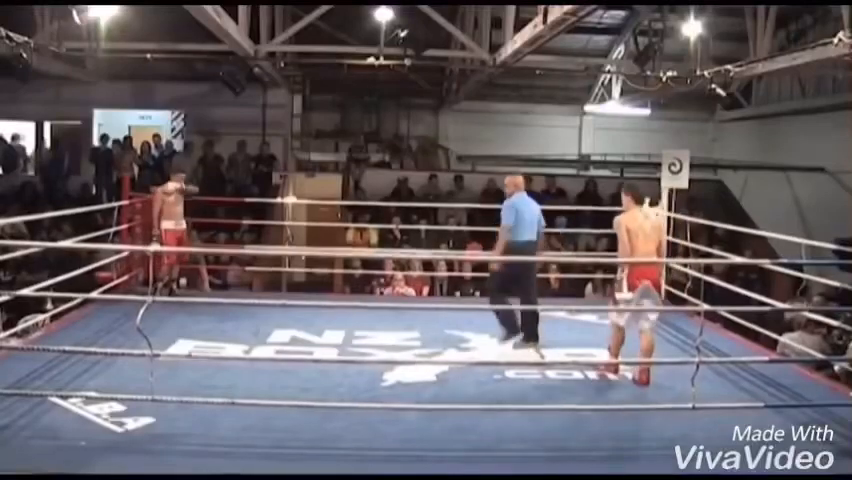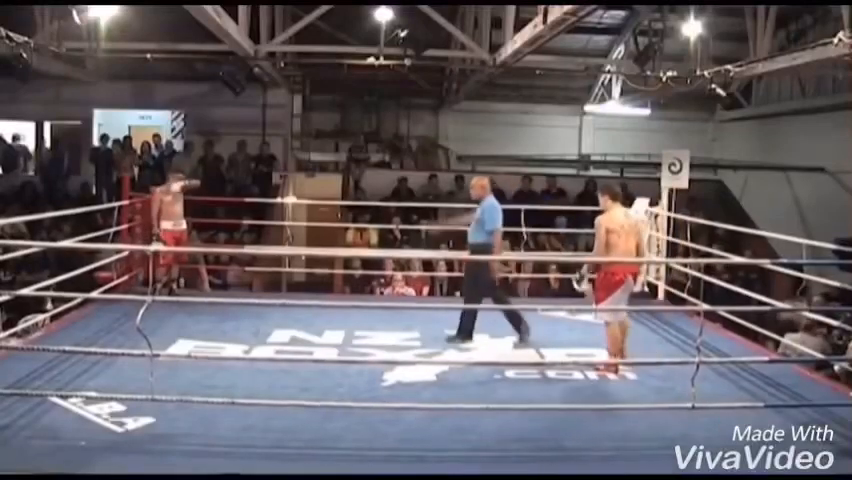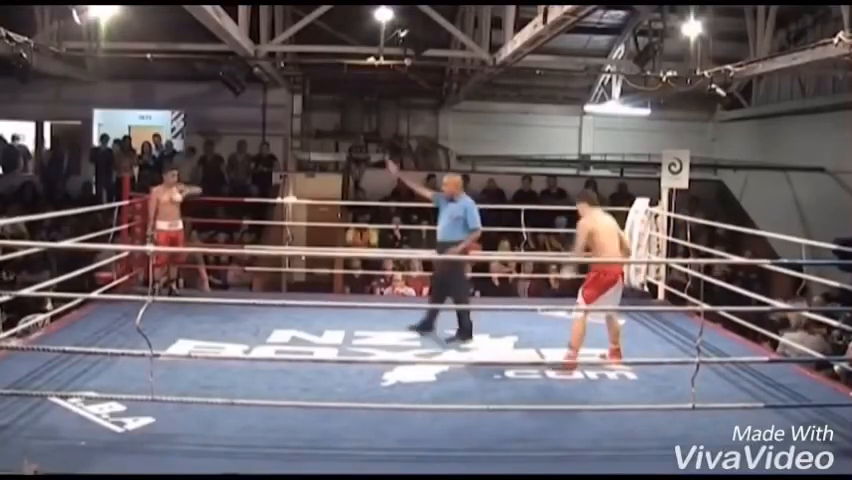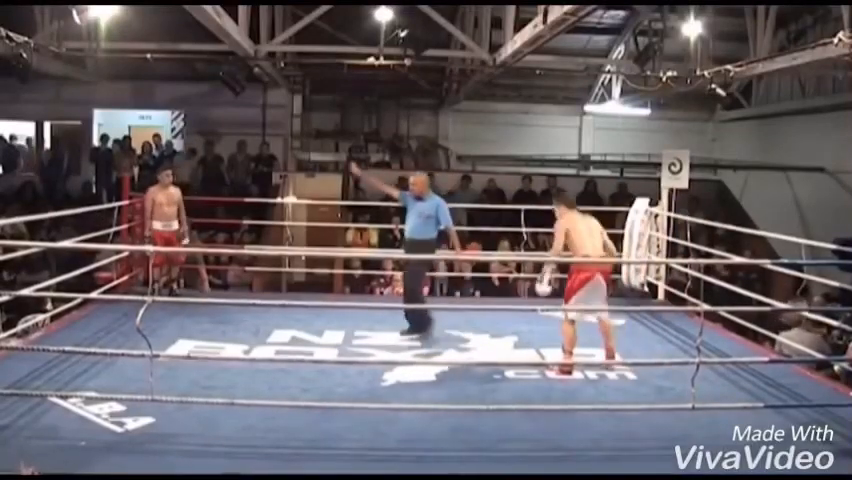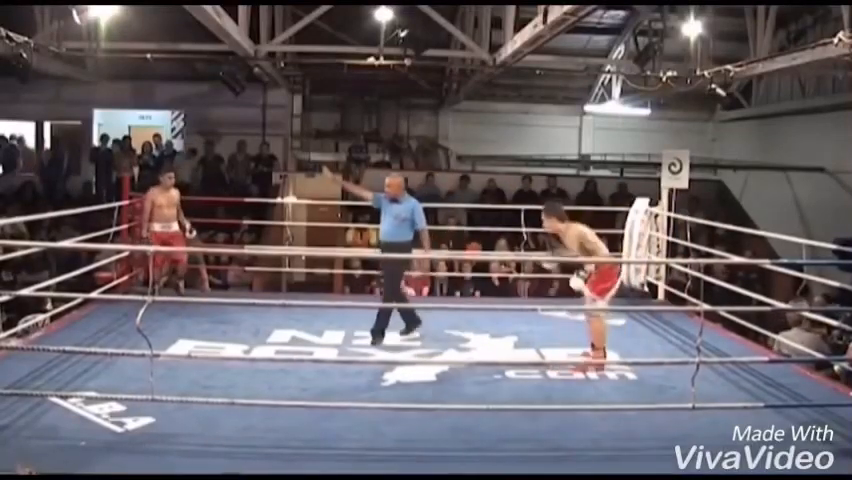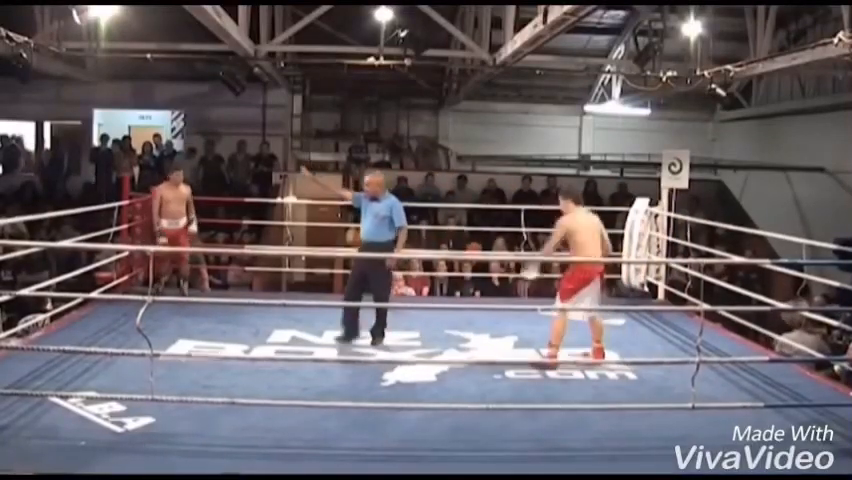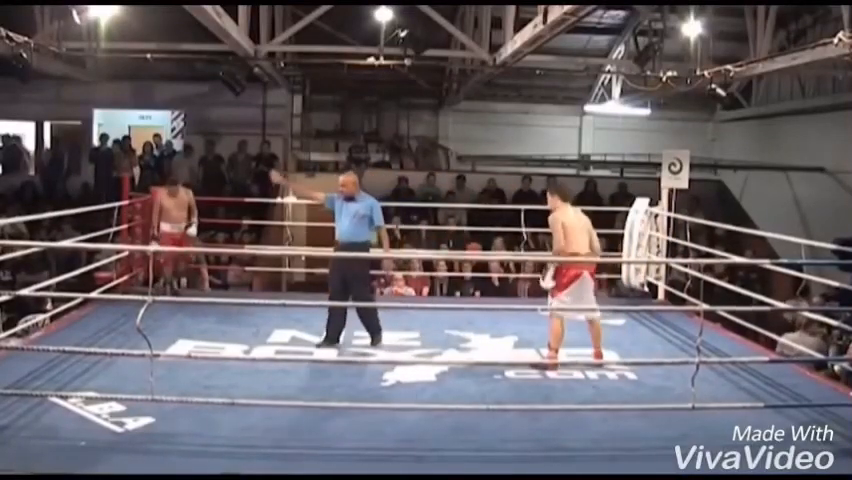
dt=0.4s
person 1, frame 1
left shoulder: (622, 220)
right shoulder: (656, 218)
left elbow: (625, 252)
right elbow: (661, 251)
left wrist: (622, 276)
left hip: (634, 272)
right hip: (652, 272)
left knee: (618, 320)
right knee: (647, 325)
left ankle: (613, 362)
right ankle: (644, 371)
person 1, frame 2
left shoulder: (603, 220)
right shoulder: (633, 218)
left elbow: (598, 252)
right elbow: (641, 250)
left wrist: (586, 269)
right wrist: (638, 271)
left hip: (612, 270)
right hip: (631, 269)
left knee: (610, 317)
right knee: (620, 311)
left ankle: (612, 362)
right ankle: (619, 353)
person 1, frame 3
left shoulder: (585, 222)
right shoulder: (609, 218)
left elbow: (578, 252)
right elbow: (626, 246)
left wrist: (569, 266)
left hip: (602, 270)
right hip: (617, 269)
left knee: (580, 312)
right knee: (610, 312)
left ankle: (572, 358)
right ankle: (615, 352)
person 1, frame 4
left shoulder: (562, 223)
right shoulder: (592, 220)
left elbow: (556, 250)
right elbow: (611, 250)
left wrist: (546, 271)
left hip: (582, 269)
right hip: (601, 266)
left knee: (570, 315)
right knee: (601, 312)
left ankle: (567, 362)
right ankle: (610, 354)
person 1, frame 5
left shoulder: (577, 232)
right shoulder: (564, 233)
left elbow: (603, 253)
left wrist: (587, 269)
left hip: (606, 270)
right hip: (598, 270)
left knee: (593, 311)
right knee: (594, 310)
left ankle: (597, 358)
right ankle: (598, 353)
person 1, frame 6
left shoulder: (565, 221)
right shoulder: (594, 218)
left elbow: (550, 247)
right elbow: (608, 247)
left hip: (581, 268)
right hip: (597, 267)
left knee: (561, 311)
right knee: (592, 311)
left ankle: (552, 356)
right ankle: (598, 352)
person 1, frame 7
left shoulder: (556, 216)
right shoulder: (582, 216)
left elbow: (560, 247)
right elbow: (596, 248)
left wrist: (551, 267)
left hip: (570, 267)
right hip: (587, 265)
left knee: (557, 313)
right knee: (592, 313)
left ankle: (552, 358)
right ankle: (598, 355)
person 2, frame 1
left shoulder: (511, 203)
right shoulder: (533, 205)
left elbow: (505, 230)
right elbow: (540, 231)
left wrist: (496, 255)
right wrist: (535, 252)
left hip: (513, 251)
right hip: (530, 251)
left knee: (496, 290)
right knee: (528, 295)
left ankle: (511, 327)
right ankle: (530, 336)
person 2, frame 2
left shoulder: (489, 206)
right shoulder: (485, 205)
left elbow: (496, 233)
right elbow: (469, 218)
left wrist: (495, 259)
left hip: (483, 253)
right hip: (481, 252)
left knee: (472, 294)
right knee: (495, 294)
left ankle: (464, 333)
right ankle: (520, 325)
person 2, frame 3
left shoulder: (468, 205)
right shoulder: (444, 200)
left elbow: (477, 231)
right elbow: (422, 191)
left wrist: (460, 248)
right wrist: (398, 175)
left hip: (455, 252)
right hip: (443, 250)
left knee: (459, 293)
right knee: (436, 289)
left ankle: (465, 332)
right ankle: (427, 324)
person 2, frame 4
left shoulder: (437, 203)
right shoulder: (410, 198)
left elbow: (449, 228)
right elbow: (386, 189)
left wrist: (458, 250)
right wrist: (361, 175)
left hip: (424, 247)
right hip: (410, 246)
left knee: (413, 286)
right knee: (409, 287)
left ankle: (424, 322)
right ankle: (416, 325)
person 2, frame 5
left shoulder: (413, 205)
right shoulder: (384, 200)
left elbow: (423, 231)
right elbow: (360, 192)
left wrist: (426, 255)
right wrist: (334, 178)
left hip: (400, 251)
right hip: (385, 249)
left knee: (389, 292)
right knee: (393, 291)
left ankle: (378, 331)
right ankle: (412, 322)
person 2, frame 6
left shoulder: (393, 203)
right shoulder: (364, 199)
left elbow: (402, 230)
right elbow: (341, 192)
left wrist: (396, 253)
right wrist: (313, 178)
left hip: (382, 251)
right hip: (364, 249)
left knee: (380, 295)
right knee: (352, 291)
left ankle: (378, 332)
right ankle: (350, 331)
person 2, frame 7
left shoulder: (370, 203)
right shoulder: (334, 199)
left elbow: (381, 229)
right elbow: (309, 194)
left wrist: (386, 253)
right wrist: (285, 182)
left hip: (357, 252)
right hip: (340, 251)
left knee: (362, 296)
right knee: (336, 296)
left ankle: (375, 332)
right ankle: (332, 337)
person 3, frame 1
left shoulder: (181, 188)
right shoulder: (161, 191)
left elbow: (195, 190)
right elbow: (156, 212)
left wrist: (181, 187)
right wrist: (156, 229)
left hip: (181, 227)
right hip: (168, 227)
left knee: (178, 259)
right knee: (168, 258)
left ankle: (172, 286)
right ankle: (159, 285)
person 3, frame 2
left shoulder: (180, 188)
right shoulder: (159, 191)
left elbow: (197, 183)
right elbow: (154, 212)
left wrist: (184, 183)
right wrist: (156, 229)
left hip: (181, 227)
right hip: (167, 227)
left knee: (177, 259)
right knee: (166, 259)
left ankle: (172, 286)
right ankle: (158, 286)
person 3, frame 3
left shoulder: (179, 188)
right shoulder: (156, 191)
left elbow: (198, 190)
right elbow: (151, 213)
left wrist: (185, 192)
right wrist: (150, 231)
left hip: (178, 228)
right hip: (162, 228)
left knee: (175, 259)
right knee: (160, 259)
left ankle: (172, 287)
right ankle: (157, 287)
person 3, frame 4
left shoulder: (176, 191)
right shoulder: (152, 192)
left elbow: (181, 209)
right elbow: (147, 214)
left wrist: (184, 227)
right wrist: (147, 232)
left hip: (174, 228)
right hip: (158, 229)
left knee: (177, 259)
right knee: (157, 260)
left ankle: (173, 286)
right ankle: (156, 288)
person 3, frame 5
left shoulder: (176, 193)
right shoulder: (152, 193)
right elbow: (146, 215)
left wrist: (186, 224)
right wrist: (144, 233)
left hip: (174, 230)
right hip: (157, 231)
left knee: (182, 259)
right knee: (157, 261)
left ankle: (179, 282)
right ankle: (156, 288)
person 3, frame 6
left shoulder: (187, 189)
right shoulder: (160, 189)
left elbow: (190, 206)
right elbow: (155, 210)
left wrist: (192, 219)
right wrist: (157, 228)
left hip: (182, 227)
right hip: (165, 226)
left knee: (184, 256)
right knee: (164, 256)
left ankle: (184, 284)
right ankle: (162, 281)
person 3, frame 7
left shoulder: (188, 194)
right shoulder: (160, 196)
left elbow: (193, 209)
right elbow: (155, 215)
left wrist: (193, 222)
right wrist: (155, 233)
left hip: (183, 230)
right hip: (166, 230)
right knee: (167, 259)
left ankle: (175, 280)
right ankle: (168, 287)
